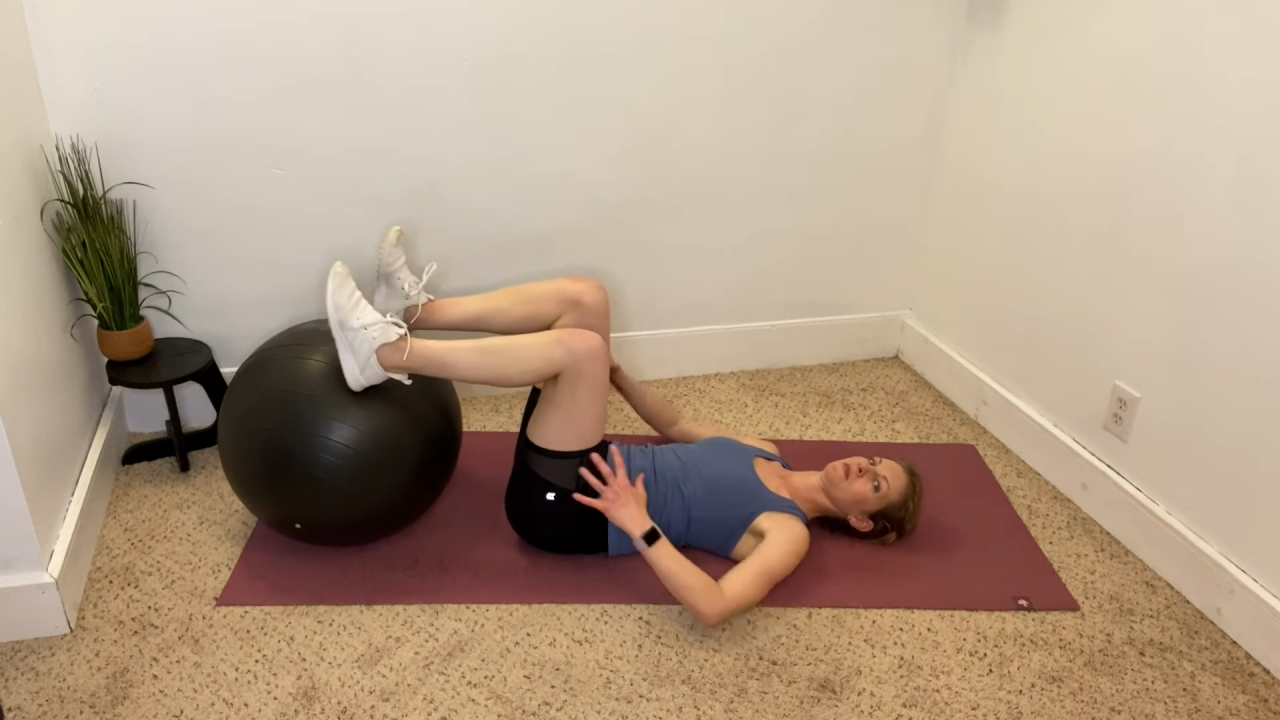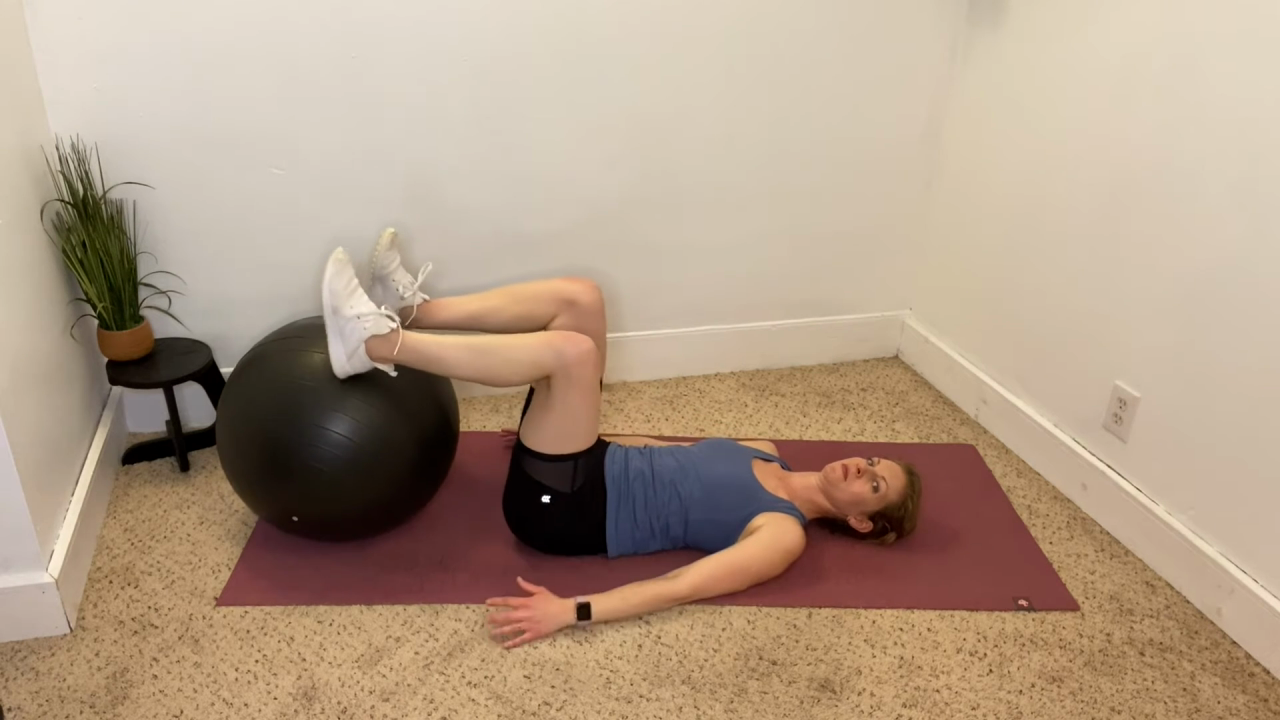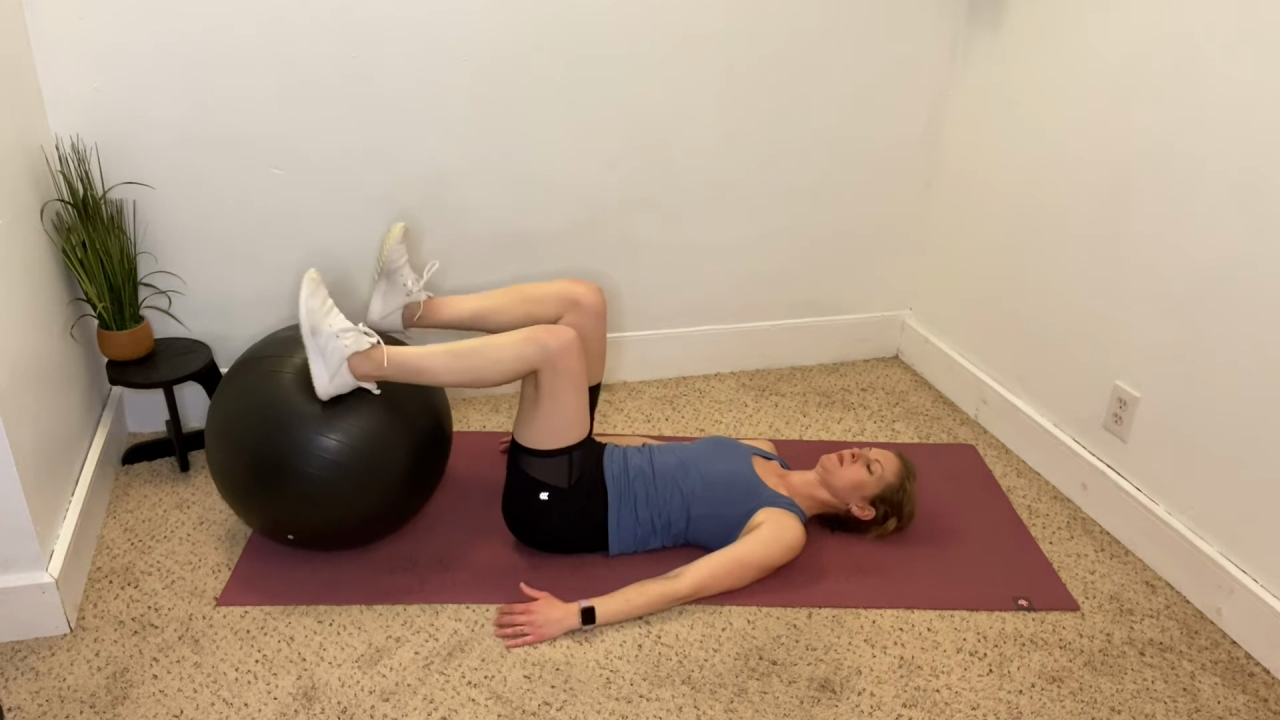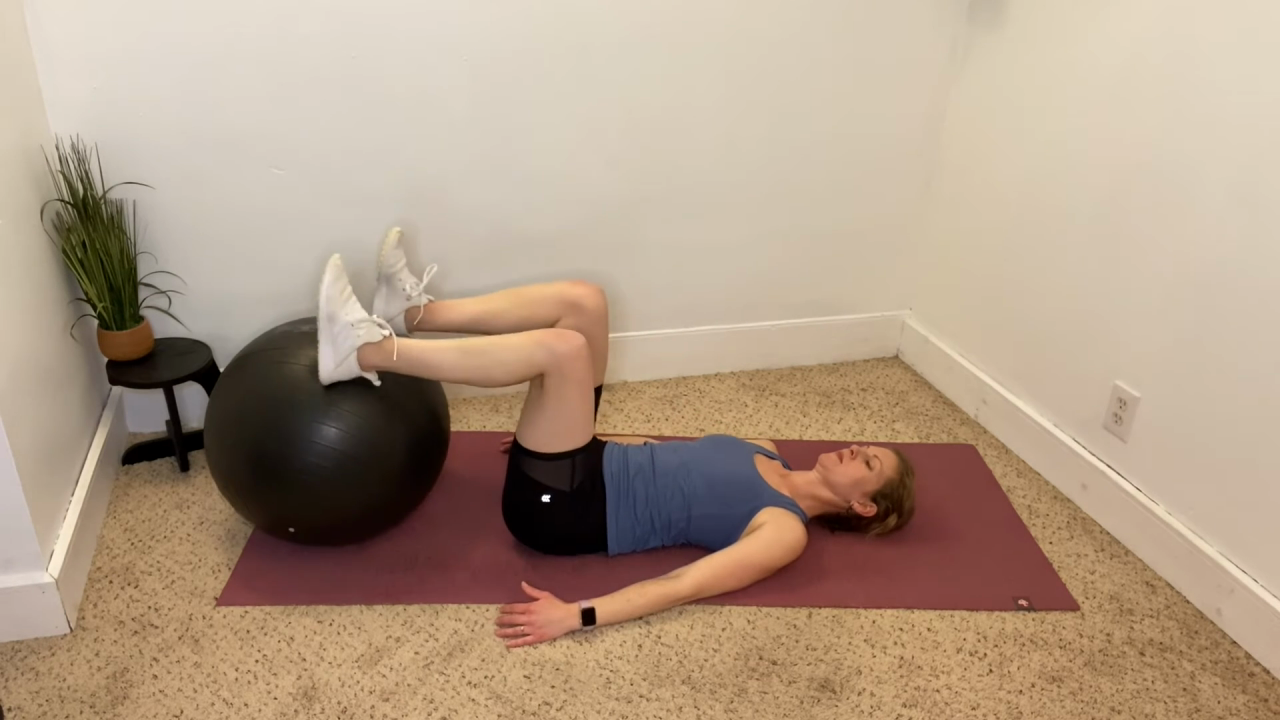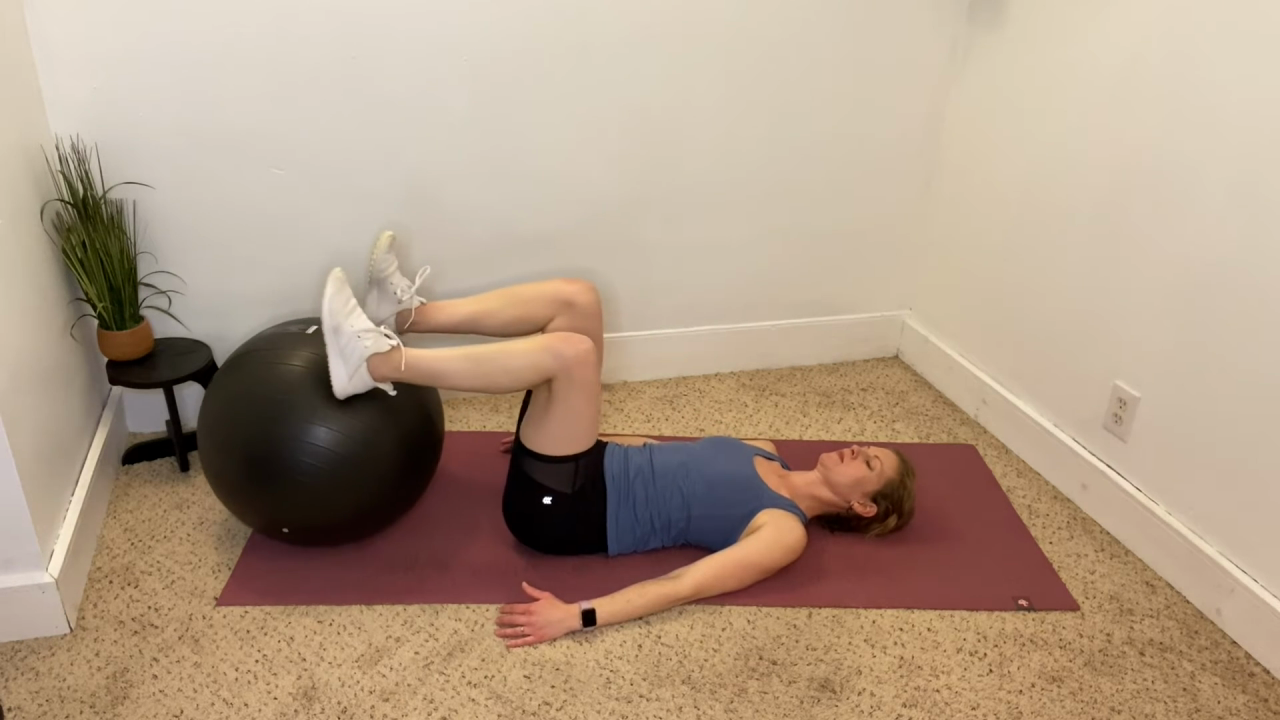
dt=0.5s
person 1, frame 1
left shoulder: (788, 532)
right shoulder: (764, 453)
left elbow: (711, 606)
right elbow: (679, 427)
left wrist: (640, 527)
right wrist: (618, 381)
left hip: (566, 505)
right hip: (606, 477)
left knee: (580, 346)
right knee: (584, 297)
left ankle: (386, 353)
right ankle: (414, 308)
person 1, frame 2
left shoulder: (784, 536)
right shoulder: (764, 453)
left elbow: (681, 587)
left wrist: (571, 610)
right wrist: (550, 431)
left hip: (563, 510)
right hip: (597, 466)
left knee: (572, 350)
right knee: (578, 298)
left ankle: (377, 343)
right ankle: (411, 309)
person 1, frame 3
left shoulder: (784, 530)
right shoulder: (764, 453)
left elbow: (684, 584)
left wrist: (577, 615)
right wrist: (548, 430)
left hip: (563, 507)
right hip: (591, 466)
left knee: (554, 343)
right knee: (581, 300)
left ankle: (358, 361)
right ankle: (412, 307)
person 1, frame 4
left shoulder: (786, 531)
right shoulder: (765, 452)
left elbow: (686, 585)
left wrist: (577, 616)
right wrist: (542, 432)
left hip: (564, 509)
right hip: (593, 466)
left knee: (562, 346)
right knee: (582, 302)
left ankle: (368, 351)
right ankle: (414, 312)
person 1, frame 5
left shoulder: (784, 532)
right shoulder: (765, 454)
left elbow: (687, 584)
left wrist: (577, 616)
right wrist: (546, 433)
left hip: (563, 508)
right hip: (596, 466)
left knee: (569, 351)
right knee: (575, 299)
left ankle: (375, 361)
right ankle: (406, 312)
